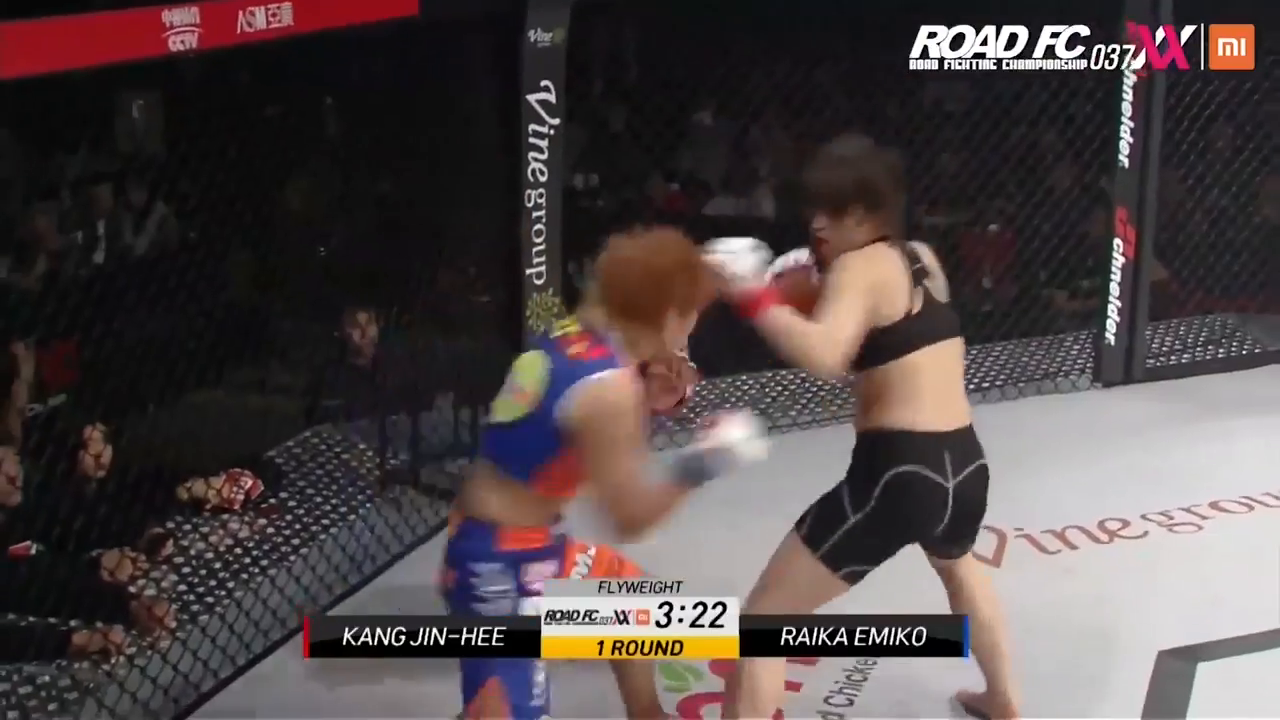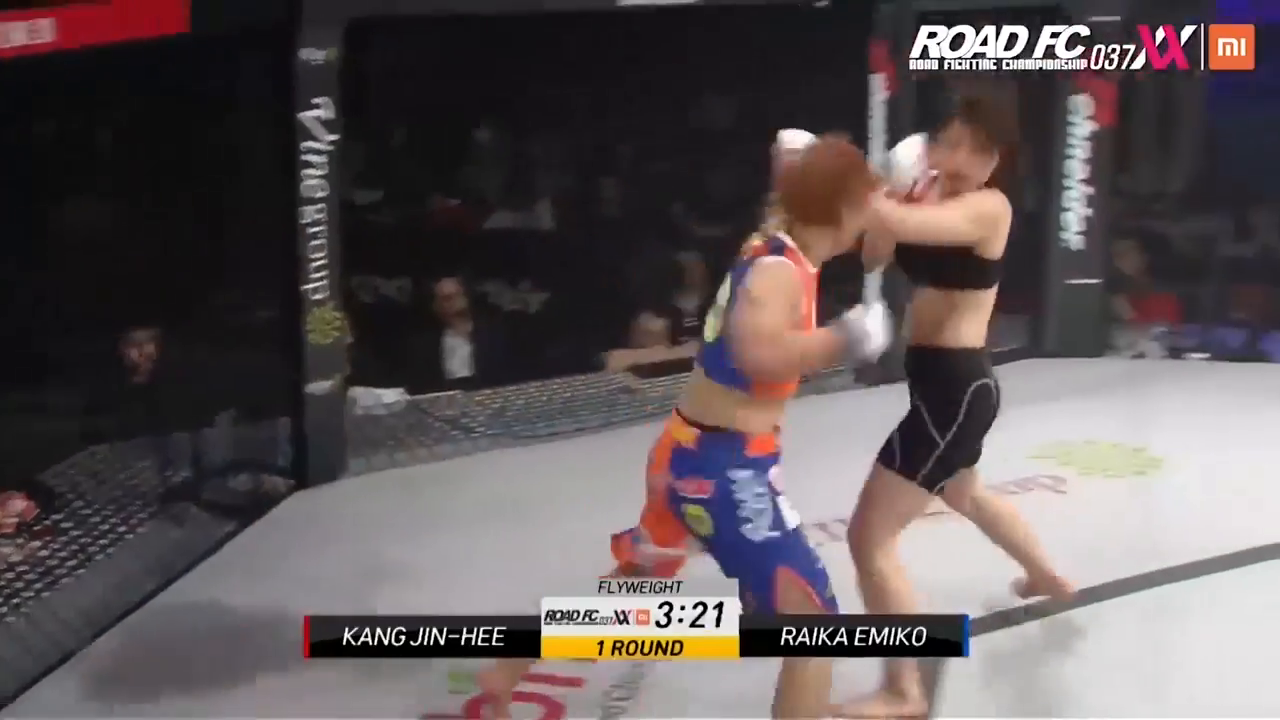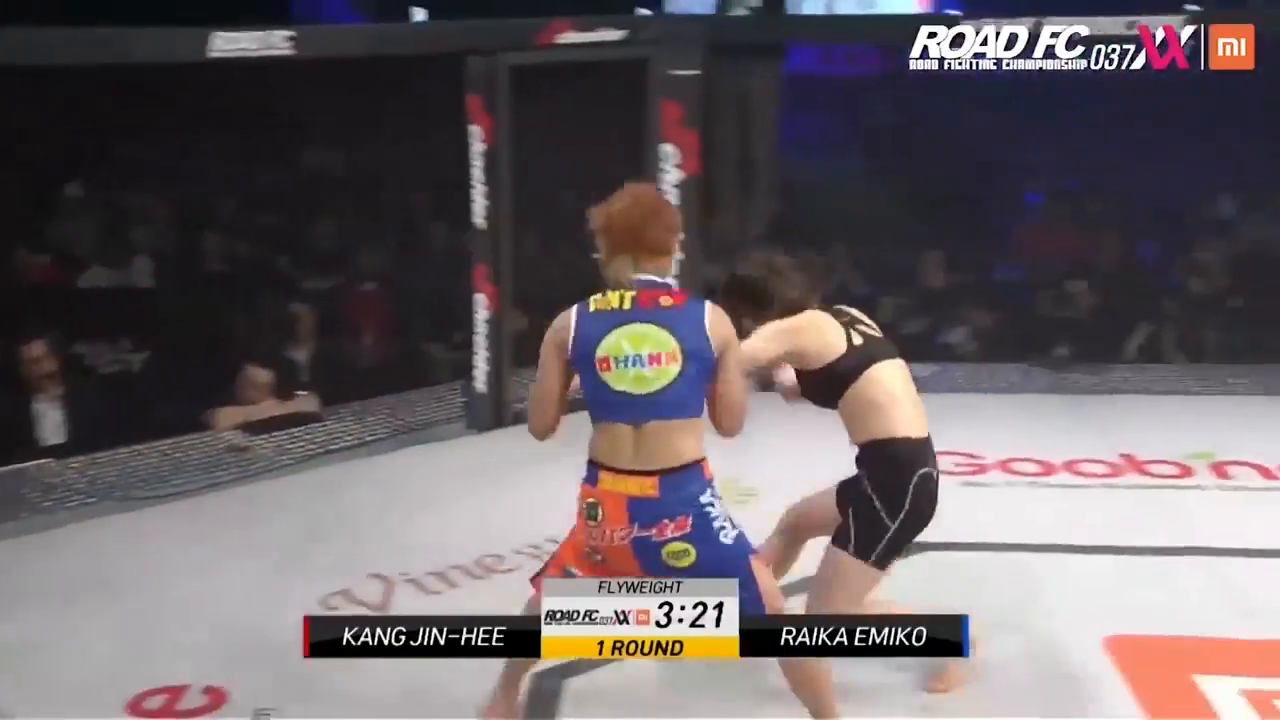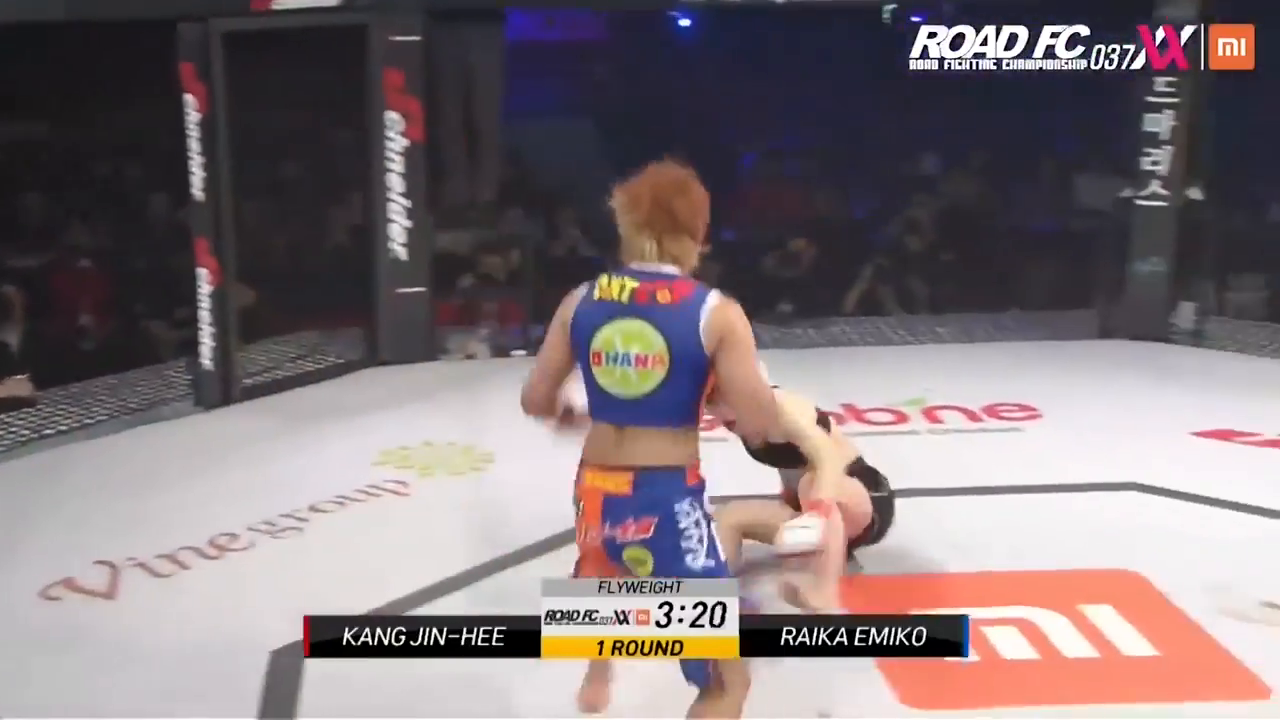
dt=0.5s
person 1, frame 1
left shoulder: (564, 343)
right shoulder: (609, 391)
right elbow: (627, 520)
right wrist: (695, 469)
left hip: (532, 547)
right hip: (500, 564)
person 1, frame 2
left shoulder: (773, 253)
right shoulder: (777, 276)
right elbow: (760, 355)
right wrist: (849, 336)
left hip: (683, 457)
right hip: (729, 471)
person 1, frame 3
left shoulder: (570, 323)
right shoulder: (708, 315)
left elbow: (540, 424)
right elbow: (731, 423)
left hip: (606, 506)
right hip: (691, 508)
right knee: (775, 613)
person 1, frame 4
left shoulder: (584, 302)
right shoulder: (715, 314)
left elbow: (535, 399)
right elbow: (758, 424)
left hip: (597, 499)
right hip: (665, 509)
person 2, frame 1
left shoulder: (864, 268)
right shoulder: (920, 259)
left elbow: (818, 358)
left wrist: (754, 295)
left hip: (892, 481)
right hip: (967, 473)
left knee: (763, 618)
right knee: (959, 566)
person 2, frame 2
left shoulder: (985, 209)
right shoulder: (934, 194)
left elbow: (899, 226)
right elbow: (874, 242)
right wrist: (906, 189)
left hip: (950, 389)
right hip: (955, 384)
left knee: (868, 540)
right knee: (962, 492)
right ankle: (1051, 578)
person 2, frame 3
left shoulder: (797, 329)
right shoulder: (844, 317)
right wrist: (799, 386)
left hip: (899, 478)
right hip: (899, 470)
left knee: (829, 610)
right knee: (795, 523)
person 2, frame 4
left shoulder: (778, 408)
left elbow: (827, 460)
left wrist: (818, 512)
left hip: (868, 504)
left knee: (813, 485)
right knee: (731, 516)
left ankle: (823, 598)
